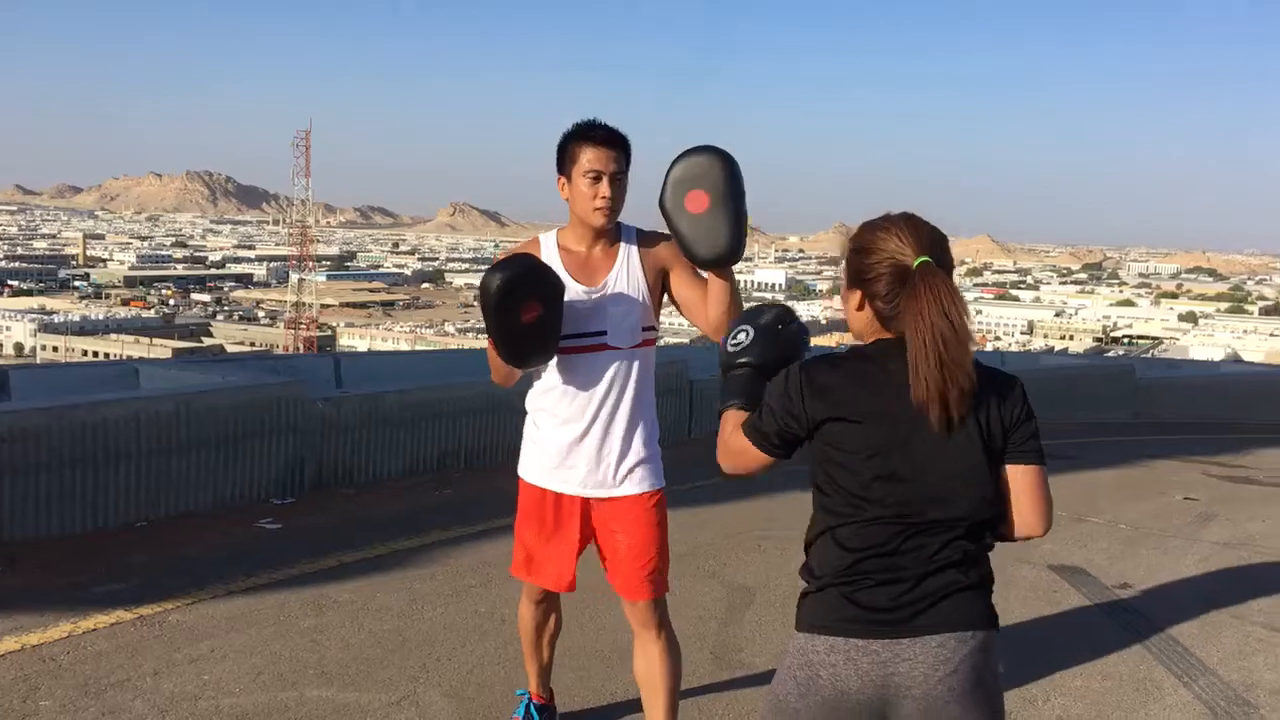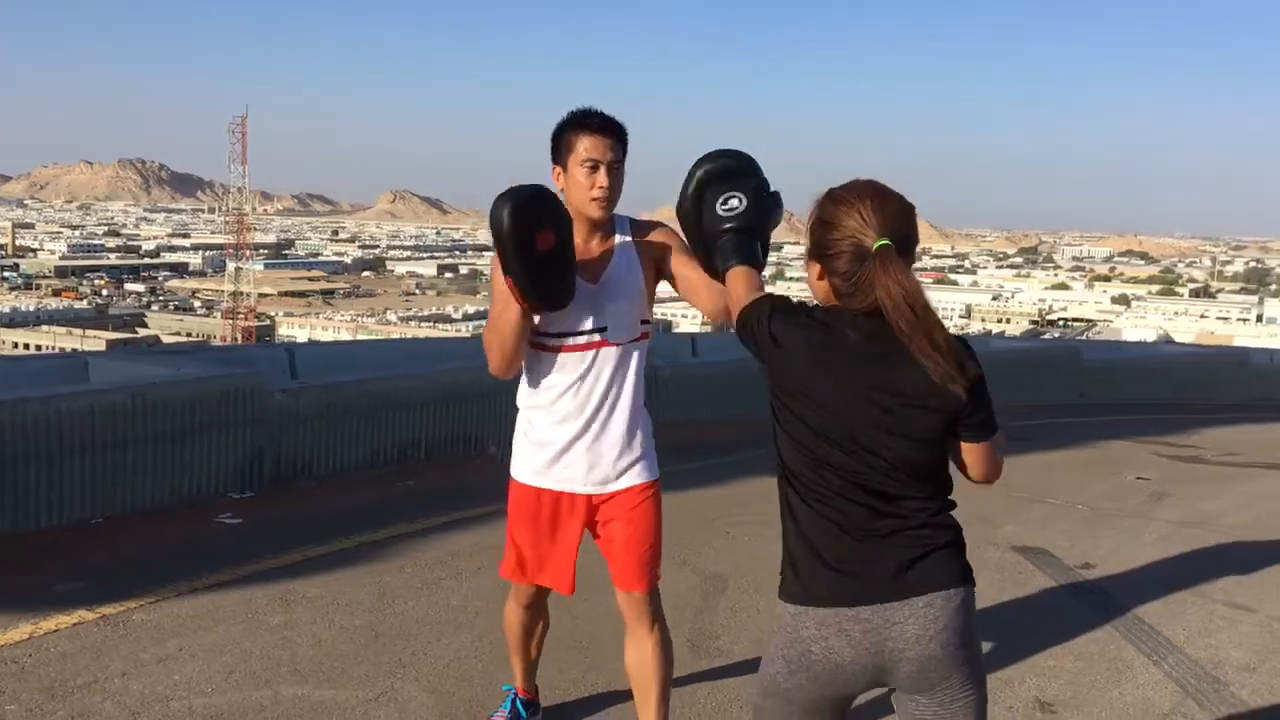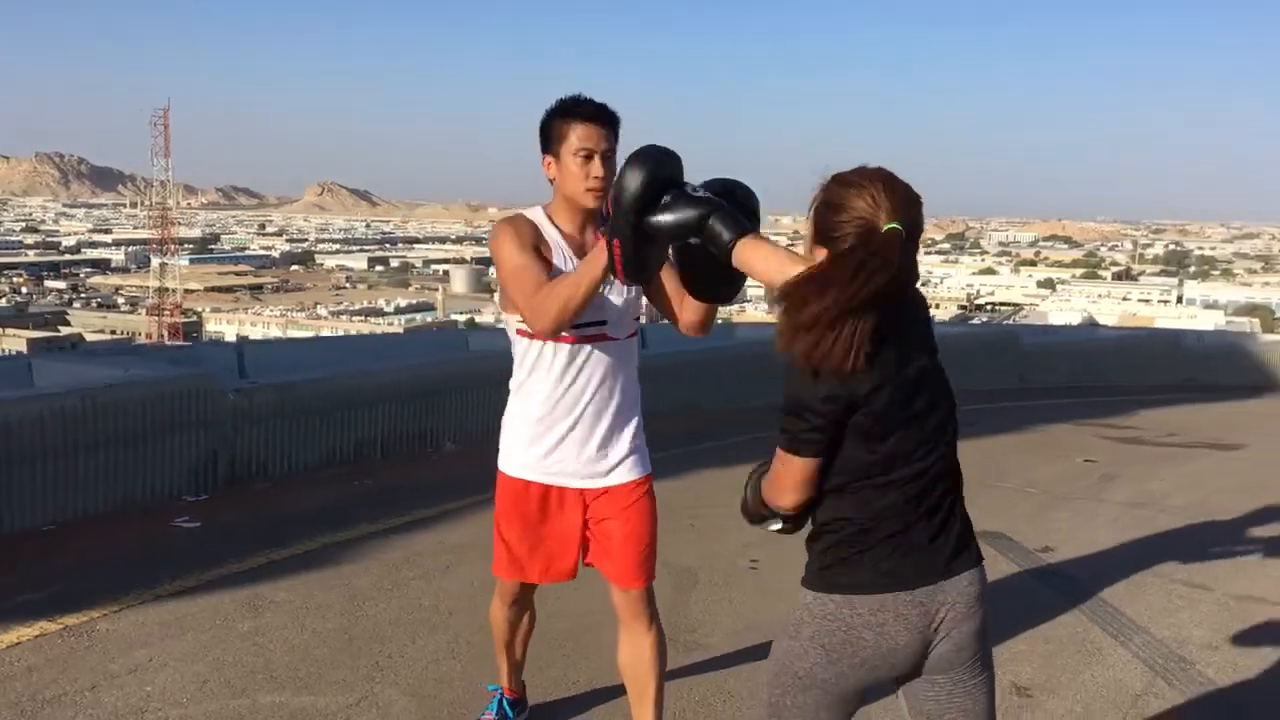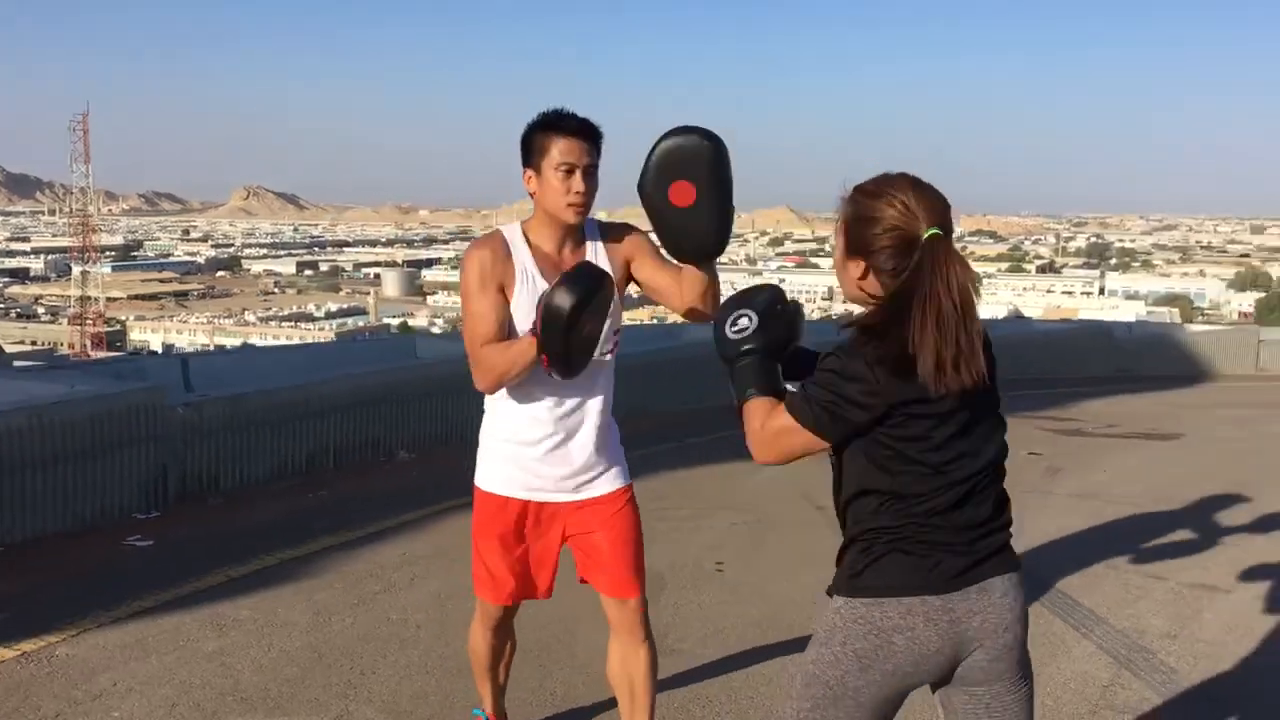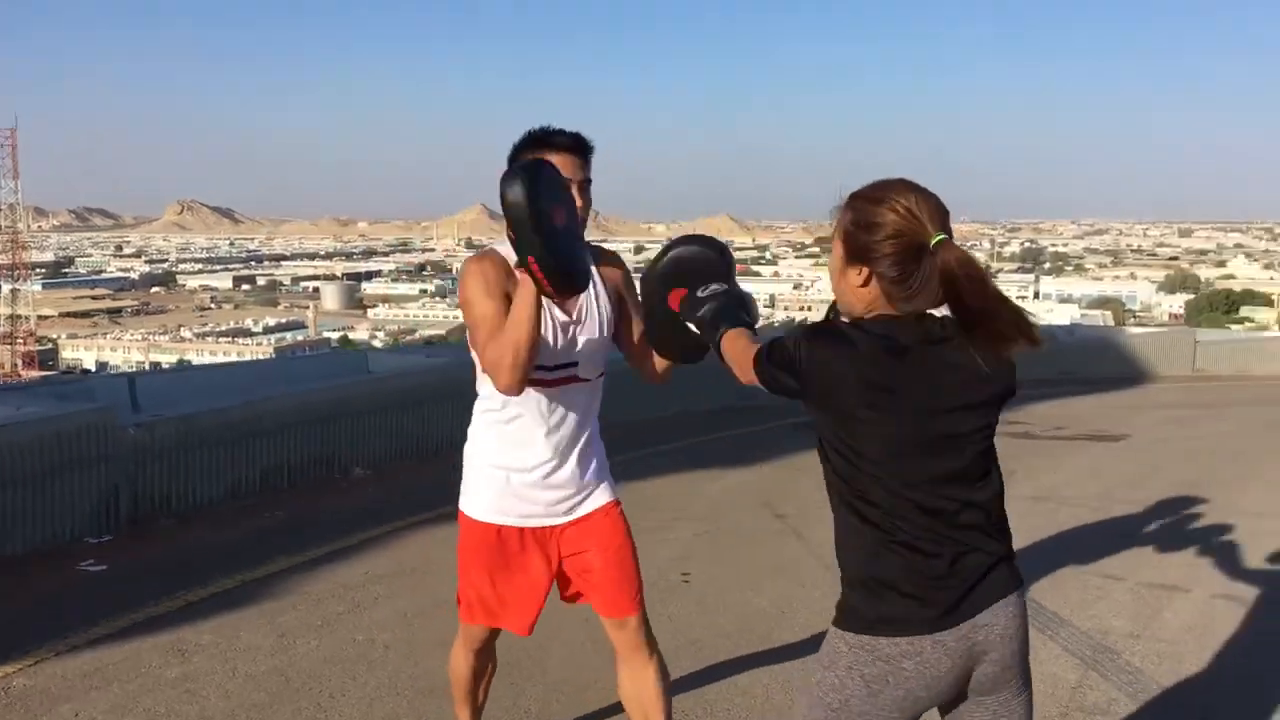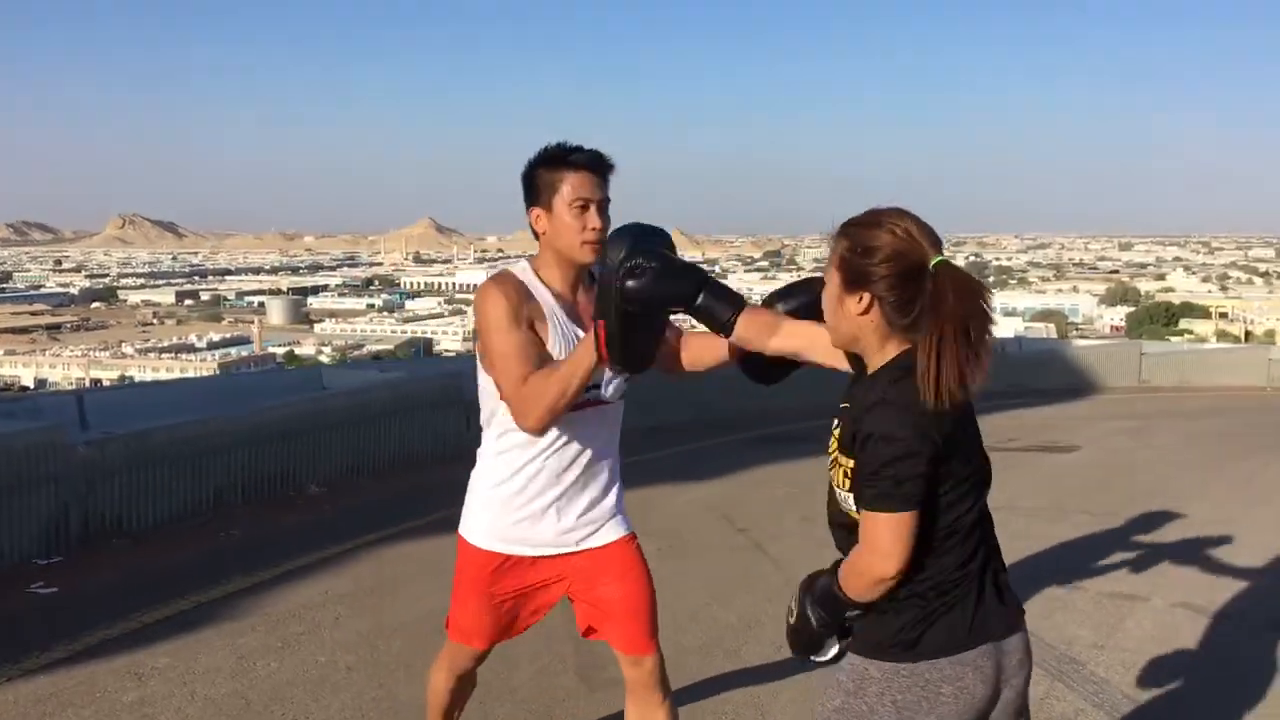
dt=0.2s
person 1, frame 1
left shoulder: (657, 253)
right shoulder: (528, 258)
left elbow: (719, 327)
right elbow: (503, 375)
left hip: (629, 471)
right hip: (549, 467)
left knee: (647, 612)
right knee: (538, 591)
person 1, frame 2
left shoulder: (651, 243)
right shoulder: (524, 249)
left elbow: (725, 308)
right elbow: (502, 365)
right wrist: (516, 285)
left hip: (625, 465)
right hip: (543, 462)
left knee: (642, 606)
right knee: (527, 591)
person 1, frame 3
right shoulder: (516, 235)
left elbow: (694, 322)
right elbow: (545, 319)
right wrist: (611, 249)
left hip: (617, 460)
right hip: (534, 457)
left knee: (636, 603)
right knee: (513, 588)
person 1, frame 4
left shoulder: (622, 244)
right shoulder: (490, 255)
left elbow: (699, 304)
right elbow: (487, 372)
left hip: (597, 473)
right hip: (510, 475)
left knee: (629, 614)
right knee: (494, 611)
person 1, frame 5
left shoulder: (606, 269)
right shoulder: (485, 272)
left elbow: (652, 365)
right elbow: (508, 377)
right wrist: (532, 277)
left hip: (584, 491)
right hip: (499, 497)
left knee: (634, 635)
right knee: (478, 633)
person 1, frame 6
right shoulder: (503, 296)
left elbow: (675, 353)
right elbow: (532, 411)
right wrist: (603, 338)
left hip: (597, 524)
right hip: (504, 525)
left knee: (645, 670)
right knee: (463, 654)
person 2, frame 1
left shoulder: (816, 384)
right shoulder: (1001, 394)
left elbow: (734, 455)
right elbow: (1030, 520)
left wrist: (743, 375)
left hip: (835, 645)
right hip: (951, 645)
person 2, frame 2
left shoulder: (783, 338)
right shoulder: (949, 362)
left elbow: (743, 295)
right elbow: (984, 468)
left wrist: (733, 243)
left hip: (824, 617)
right hip: (933, 609)
person 2, frame 3
left shoulder: (824, 363)
right shoulder: (904, 312)
left elbow: (787, 493)
right elbow: (797, 279)
left wrist: (758, 494)
left hip: (855, 603)
right hip: (953, 589)
person 2, frame 4
left shoulder: (864, 363)
right shoulder: (967, 336)
left elbow: (767, 443)
left wrist: (749, 360)
right wrist: (791, 356)
left hip: (887, 607)
right hip: (990, 596)
person 2, frame 5
left shoulder: (830, 357)
right shoulder: (985, 350)
left elbow: (748, 363)
left wrist: (721, 317)
left hip: (893, 634)
right hip: (994, 614)
person 2, frame 6
left shoulder: (891, 412)
right shoulder: (920, 366)
left elbow: (883, 561)
right elbow: (780, 335)
left wrist: (825, 600)
right wrist: (693, 291)
left hip: (924, 660)
right hip: (999, 643)
